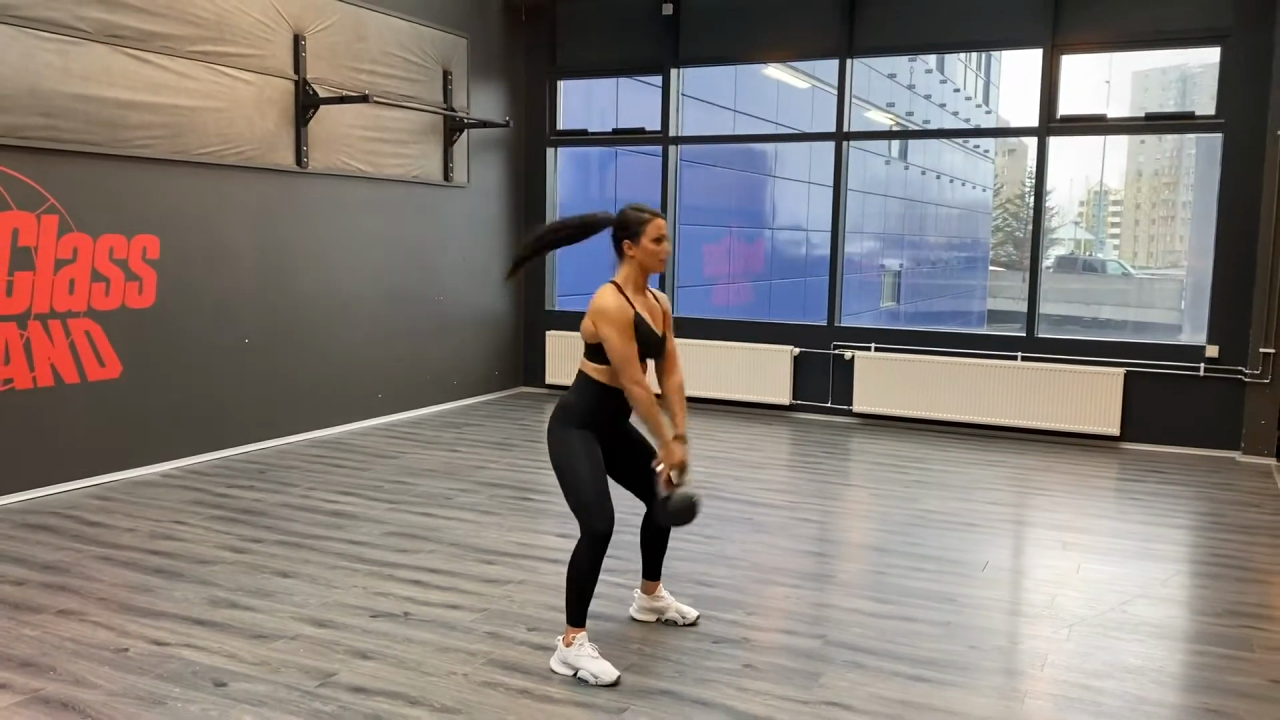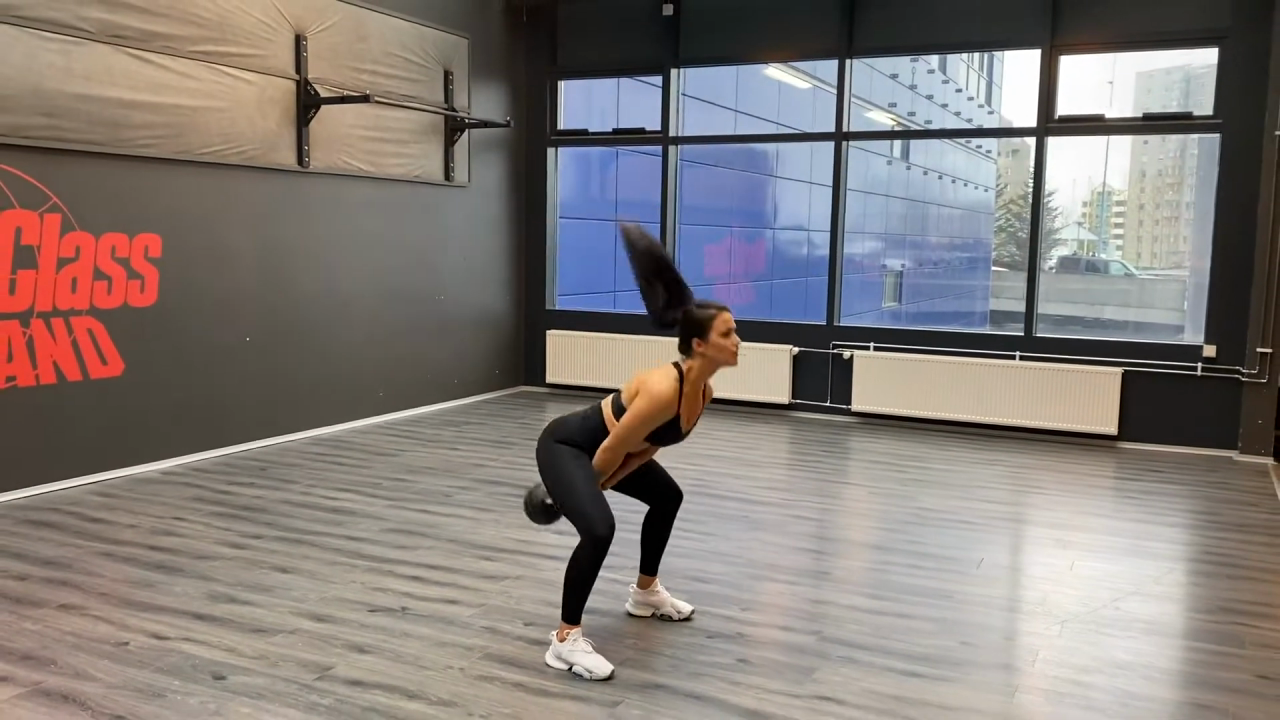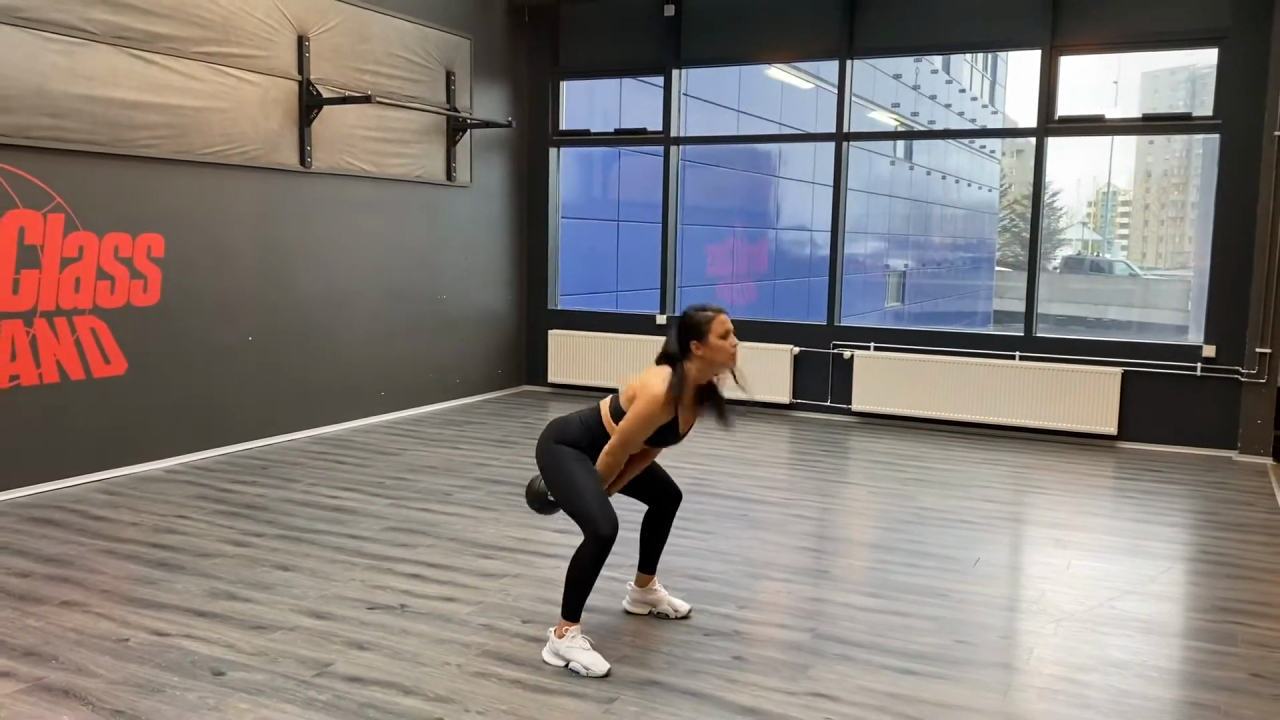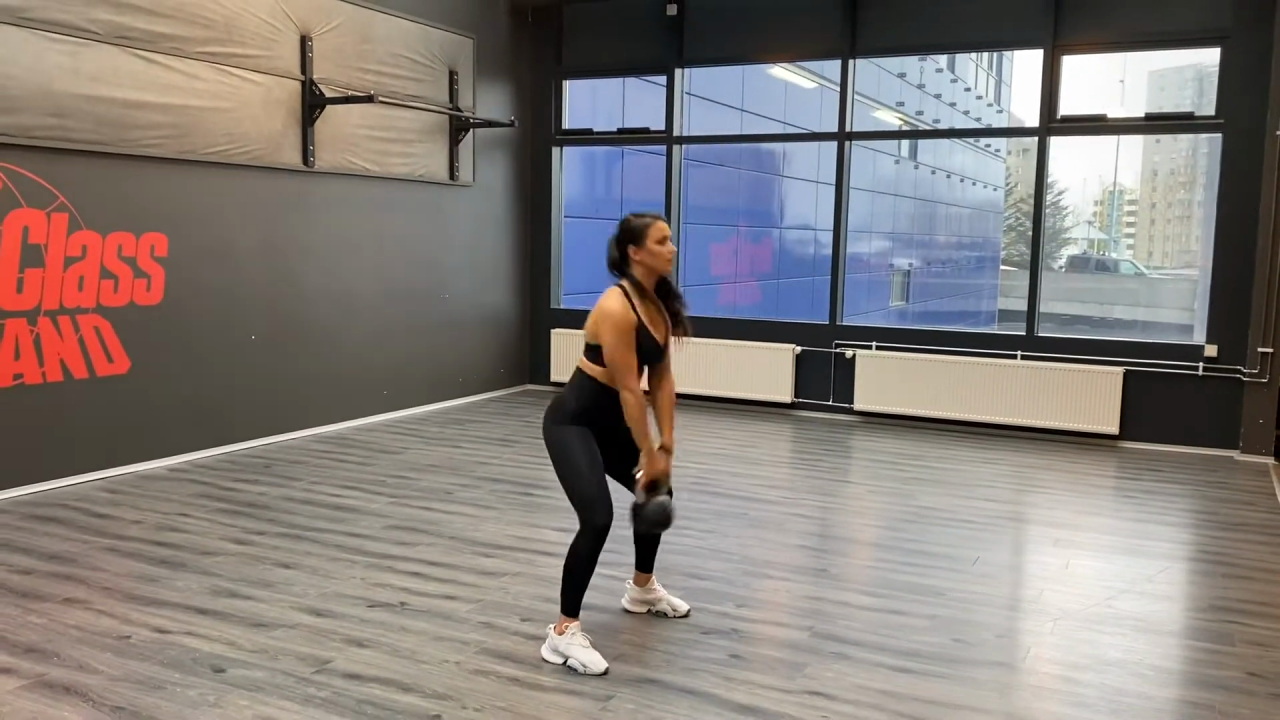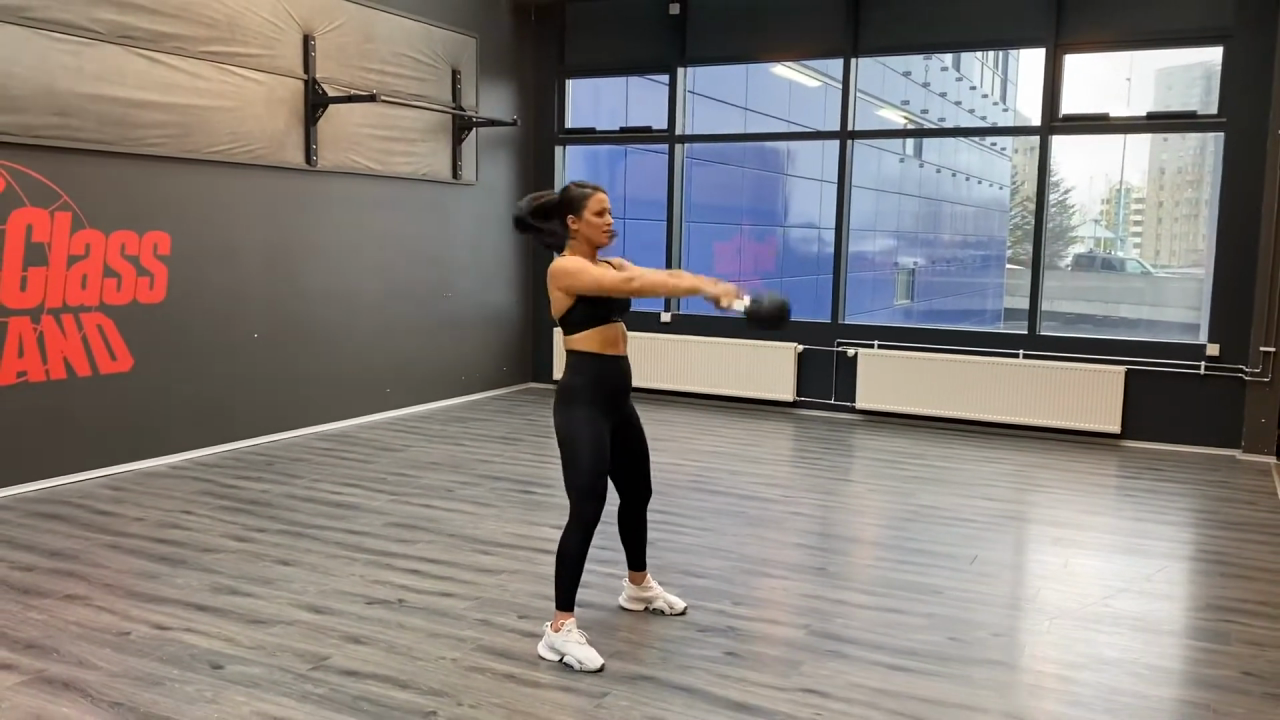
dt=0.2s
person 1, frame 1
left shoulder: (658, 301)
right shoulder: (611, 302)
left elbow: (671, 372)
right elbow: (635, 384)
left wrist: (680, 436)
right wrist: (667, 446)
left hip: (614, 424)
right hip: (577, 426)
left knee: (662, 497)
right knee: (599, 524)
left ankle: (650, 596)
right ankle: (571, 644)
person 1, frame 2
left shoulder: (701, 389)
right shoulder: (664, 388)
left elbow: (645, 446)
right elbow: (615, 447)
left wrist: (597, 485)
right wrist: (587, 486)
left hip: (604, 446)
right hip: (565, 445)
left knee: (668, 497)
right knee: (599, 528)
left ankle: (646, 591)
right ankle: (566, 638)
person 1, frame 3
left shoulder: (701, 388)
right shoulder: (662, 390)
left elbow: (646, 449)
right elbow: (618, 450)
left wrist: (605, 490)
right wrist: (592, 496)
left hip: (603, 449)
right hip: (565, 446)
left knee: (668, 497)
right knee: (602, 528)
left ankle: (643, 590)
right ankle: (564, 636)
person 1, frame 4
left shoulder: (661, 304)
right shoulder: (616, 306)
left elbow: (662, 381)
right elbow: (629, 390)
left wrist: (664, 444)
right wrist: (646, 453)
left hip: (608, 419)
right hip: (572, 421)
left knee: (657, 487)
right knee: (598, 518)
left ankle: (642, 588)
right ankle: (562, 632)
person 1, frame 5
left shoulder: (611, 265)
right shoulder: (565, 269)
left elbow: (656, 278)
right elbow: (633, 285)
left wrist: (708, 285)
right wrist: (702, 287)
left hip: (618, 398)
right hip: (582, 400)
left knee: (638, 492)
right knee: (587, 508)
left ankle: (638, 586)
right ankle: (560, 629)
